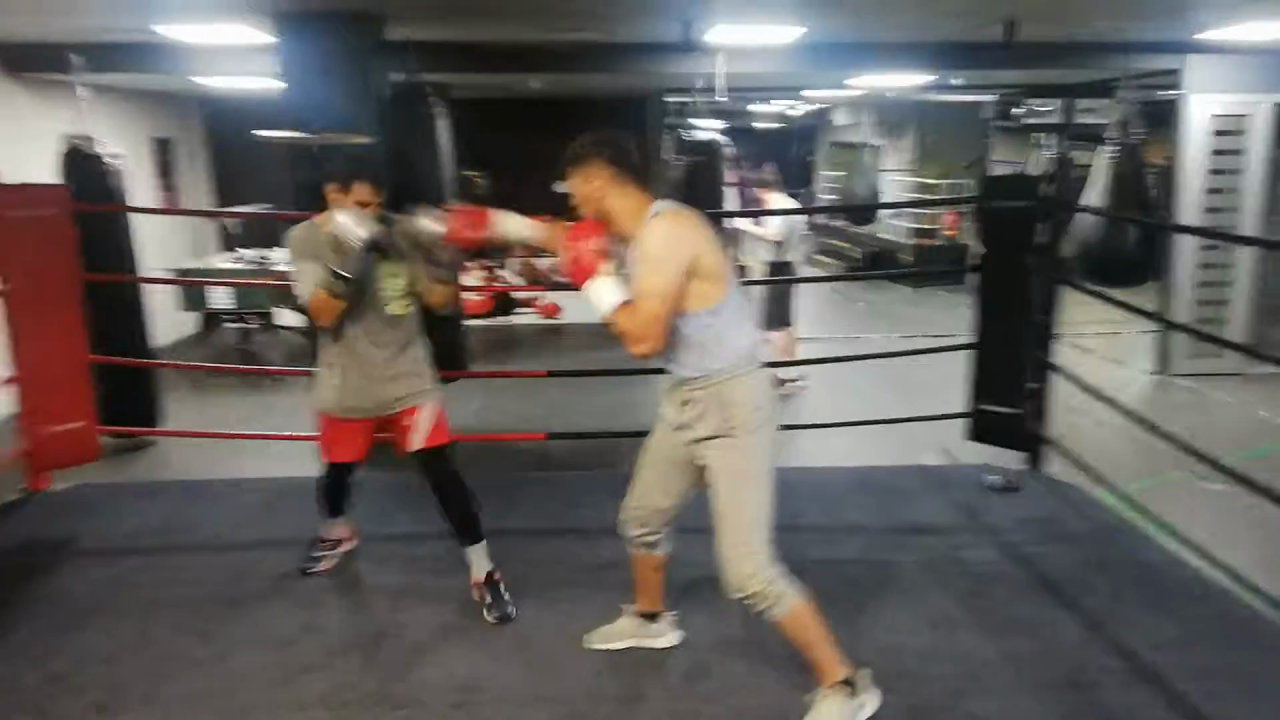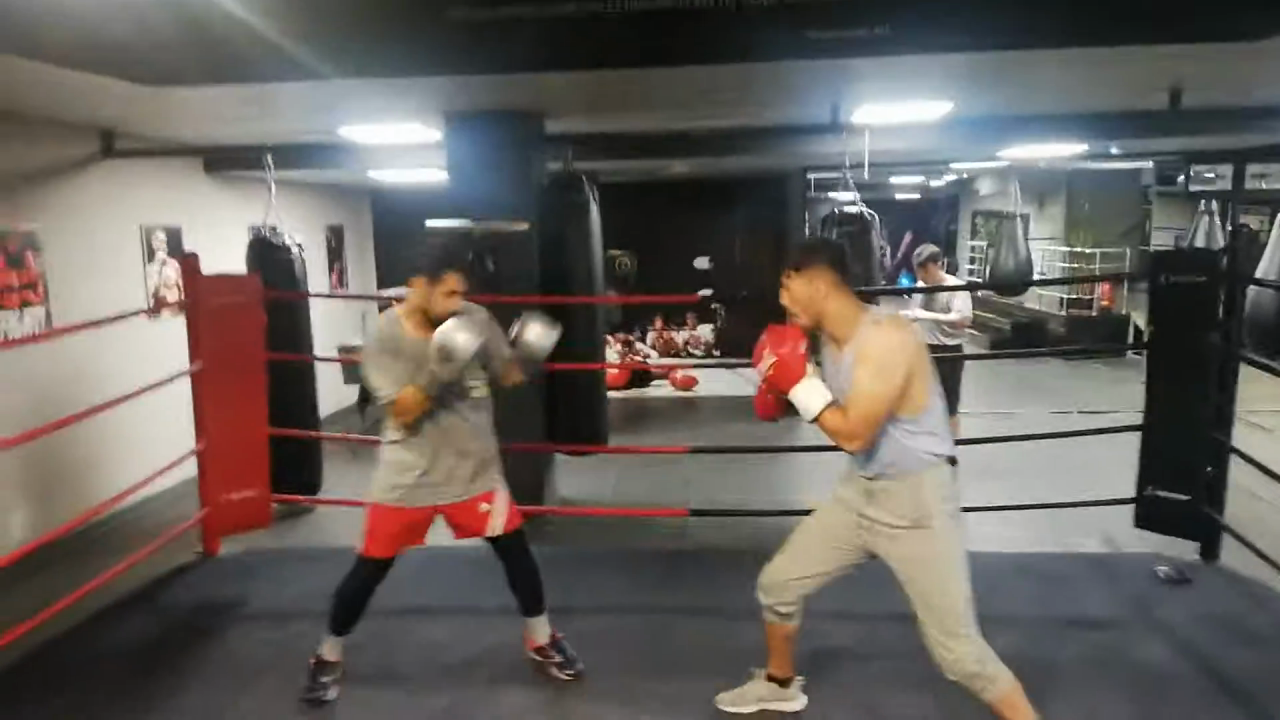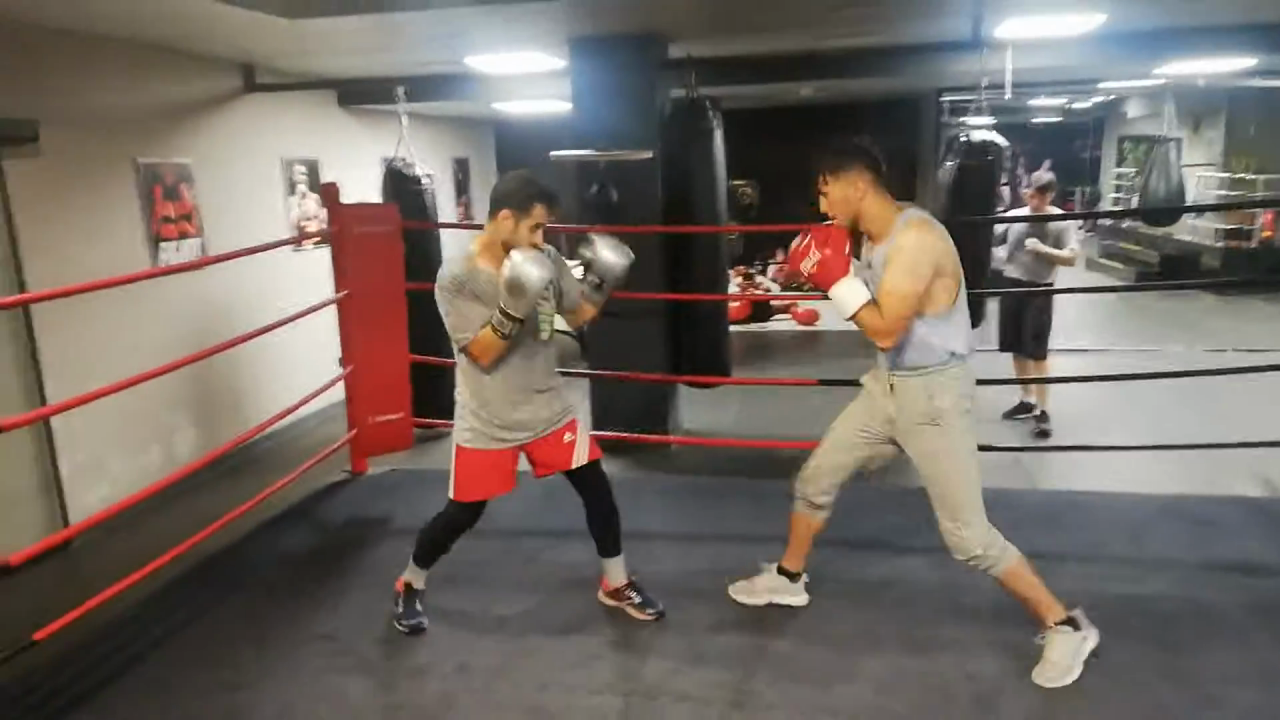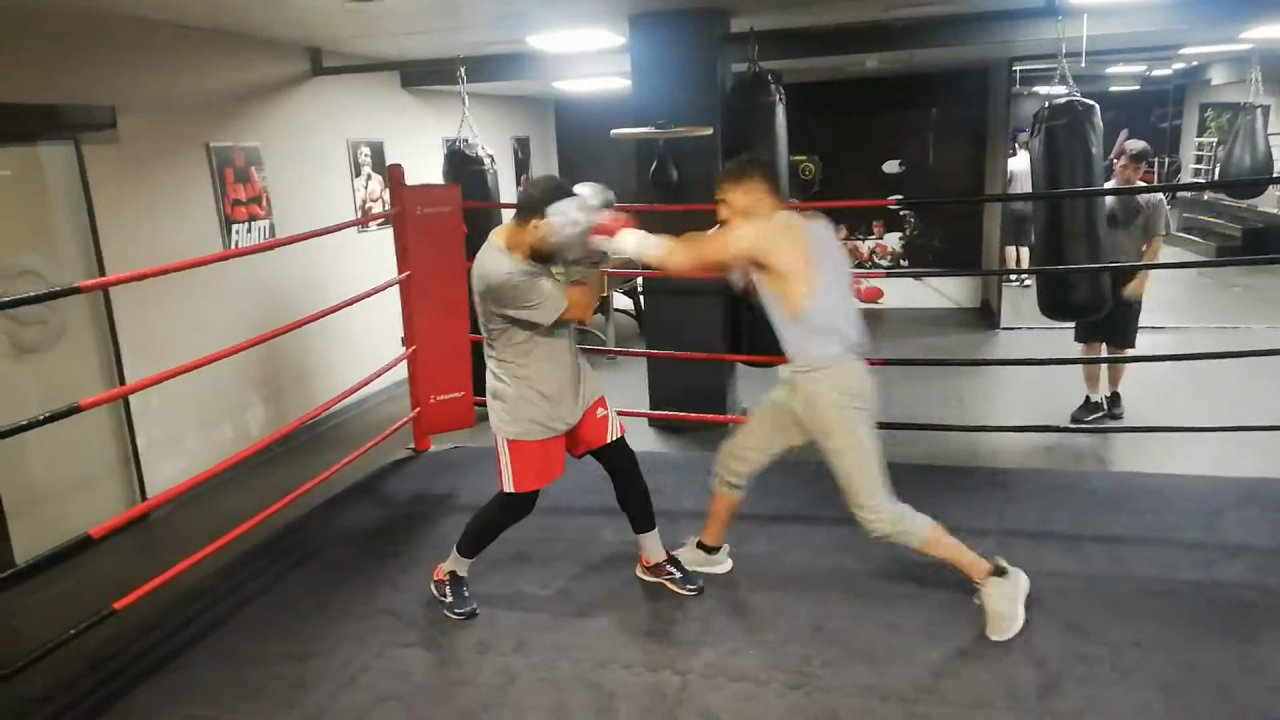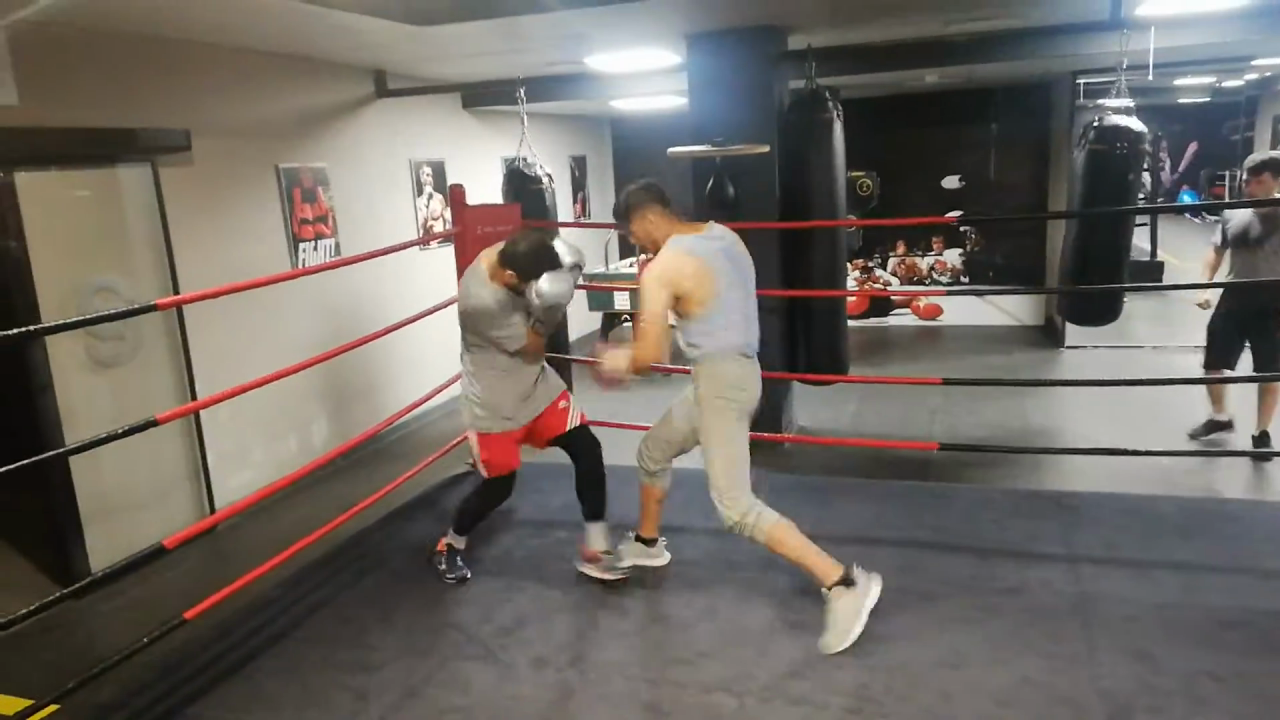
dt=1s
person 1, frame 1
left shoulder: (667, 231)
right shoulder: (640, 221)
left elbow: (645, 339)
right elbow: (571, 236)
left wrist: (594, 277)
right wrist: (501, 225)
left hip: (732, 402)
right hip: (689, 402)
left knee: (749, 572)
right knee: (641, 516)
right ankle: (651, 618)
person 1, frame 2
left shoulder: (885, 338)
right shoulder: (834, 339)
left elbow: (853, 436)
left wrist: (795, 378)
right wrist: (786, 387)
left hip: (916, 501)
right hip: (860, 493)
left knee: (957, 650)
right knee: (777, 585)
person 1, frame 3
left shoulder: (916, 238)
right shoulder: (877, 233)
left elbow: (886, 333)
left wrist: (836, 277)
right wrist: (828, 272)
left hip: (935, 395)
right hip: (888, 388)
left knee: (968, 536)
right knee: (816, 476)
left ankle: (1065, 627)
right ankle: (788, 578)
person 1, frame 4
left shoulder: (768, 233)
right shoulder: (810, 229)
left elbow: (682, 258)
left wrist: (621, 237)
right wrist: (745, 265)
left hip: (834, 388)
right hip: (805, 384)
left knee: (880, 515)
right knee: (735, 459)
left ankle: (996, 579)
right ankle: (709, 549)
person 1, frame 5
left shoulder: (666, 267)
right shoulder: (723, 235)
left elbow: (650, 354)
left wrist: (614, 363)
left hip: (720, 384)
right hip: (732, 373)
left knee: (736, 507)
right knee: (651, 452)
left ankle: (845, 585)
right ankle: (647, 543)
person 2, frame 1
left shoulder: (402, 232)
right shoulder: (304, 240)
left elbow: (441, 302)
right elbow: (324, 316)
left wrist: (438, 258)
right wrist: (346, 265)
left hip: (407, 379)
right hip: (346, 383)
left knee: (441, 471)
right knee: (338, 470)
left ankle: (484, 573)
right ankle: (337, 533)
person 2, frame 2
left shoulder: (473, 320)
right shoulder: (383, 338)
left elbow: (507, 376)
right elbow: (405, 413)
left wrist: (525, 353)
right wrist: (438, 372)
left hip: (474, 467)
right hip: (407, 476)
left knee: (515, 550)
right knee: (371, 567)
left ankle: (542, 640)
right ankle: (328, 657)
person 2, frame 3
left shoulder: (544, 260)
right shoulder: (456, 277)
left elbow: (579, 317)
right elbow: (485, 355)
left wrist: (600, 282)
right wrist: (514, 308)
left hip: (548, 408)
right hip: (487, 420)
left knee: (597, 489)
right knee: (462, 513)
left ankle: (616, 584)
right ankle: (411, 584)
person 2, frame 4
left shoulder: (530, 246)
right shoulder: (501, 275)
left elbow: (583, 298)
right elbow: (580, 312)
left hip: (573, 387)
right hip: (525, 403)
left knee: (624, 463)
right knee: (517, 500)
left ankle: (655, 559)
right ankle: (451, 572)
person 2, frame 5
left shoulder: (514, 254)
right shoulder: (481, 300)
right elbow: (532, 350)
left wrist: (563, 281)
right wrist: (542, 310)
left hip: (536, 383)
right hip: (493, 401)
left knee: (587, 451)
right knee: (498, 486)
left ankle: (596, 550)
right ankle: (452, 544)
person 3, frame 1
left shoulder: (777, 207)
right shoulder: (790, 204)
left elbow: (773, 235)
left wrist: (746, 226)
left hip: (778, 269)
right hip: (788, 267)
left knee: (773, 324)
right knee: (784, 322)
left ankle: (785, 375)
right ankle: (791, 373)
person 3, frame 2
left shoulder: (956, 287)
right shoulder: (921, 287)
left elbow: (964, 319)
left wrist: (927, 315)
right wrist: (908, 315)
left hip: (949, 354)
right hip: (925, 351)
left knee: (949, 409)
person 3, frame 3
left shoulder: (1063, 222)
right shoulder: (1013, 216)
left elbow: (1071, 258)
left wrist: (1043, 249)
left hip: (1039, 291)
right hip: (1011, 286)
left knee: (1037, 353)
right knee: (1017, 350)
left ankle: (1041, 412)
right ankle: (1027, 400)
person 3, frame 4
left shoulder: (1152, 199)
left elbow: (1156, 242)
left wrist: (1140, 280)
left hip: (1127, 278)
left knee: (1119, 343)
right knee: (1090, 341)
left ankle: (1113, 394)
right ankle: (1095, 400)
person 3, frame 5
right shoulder: (1233, 213)
right elbow: (1217, 252)
right wrist: (1205, 287)
right hip: (1235, 294)
right knee: (1213, 362)
right ankle: (1220, 418)
